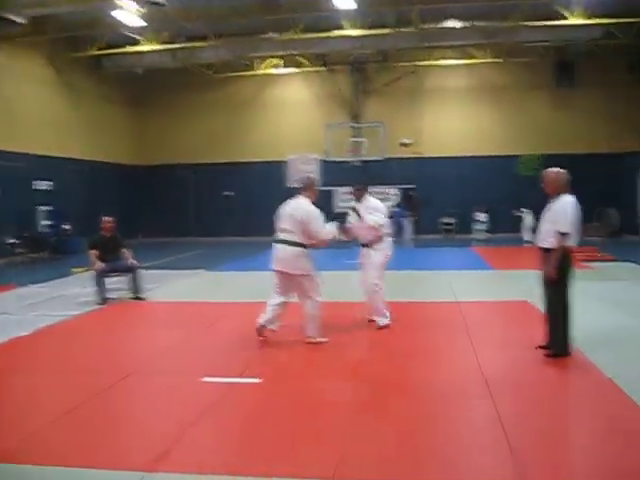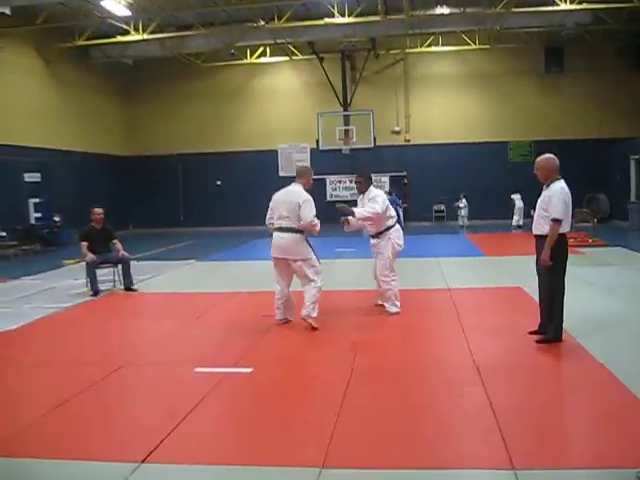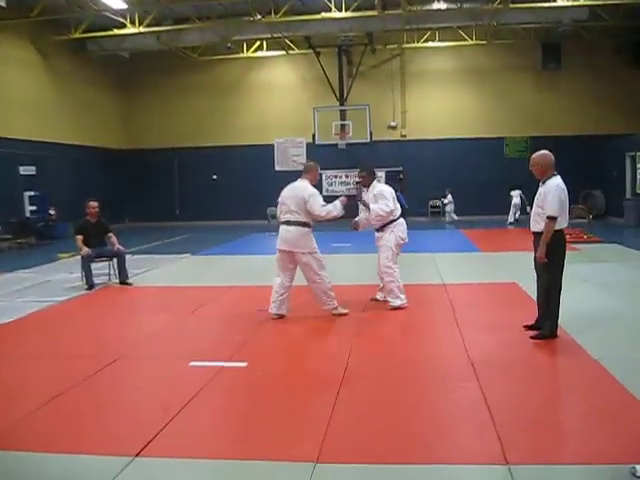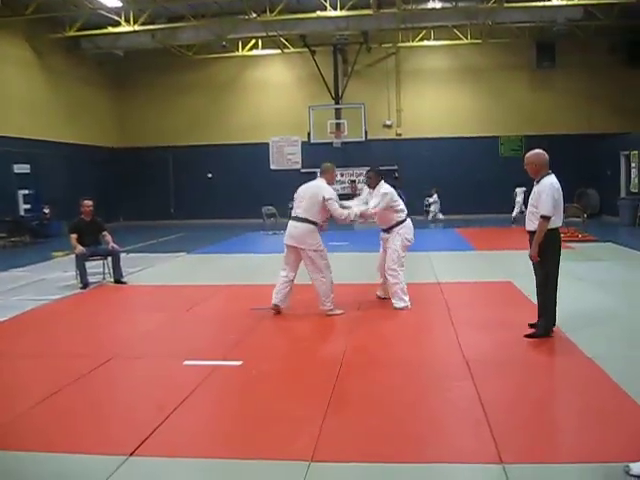
dt=0.3s
person 1, frame 1
left shoulder: (565, 204)
right shoulder: (557, 202)
left elbow: (563, 237)
left wrist: (552, 263)
left hip: (557, 258)
right hip: (551, 257)
left knee: (557, 301)
right knee: (553, 300)
left ankle: (561, 346)
right ankle: (555, 341)
person 1, frame 2
left shoulder: (558, 190)
right shoulder: (550, 187)
left elbow: (556, 223)
left wrist: (547, 250)
left hip: (553, 244)
right hip: (545, 242)
left knee: (553, 287)
right knee: (545, 286)
left ankle: (554, 332)
right ankle: (546, 326)
person 1, frame 3
left shoulder: (553, 186)
right shoulder: (548, 183)
left elbow: (551, 220)
left wrist: (542, 247)
left hip: (551, 241)
right hip: (545, 239)
left knee: (550, 283)
right knee: (543, 282)
left ankle: (549, 328)
right ankle: (542, 321)
person 1, frame 4
left shoulder: (547, 185)
right shoulder: (544, 182)
left elbow: (545, 219)
left wrist: (535, 246)
left hip: (545, 239)
right hip: (543, 238)
left knee: (546, 282)
right knee: (544, 280)
left ankle: (545, 326)
right ankle: (545, 320)
person 2, frame 1
left shoulder: (286, 205)
right shoulder: (311, 211)
right elbow: (322, 237)
right wrist: (333, 228)
left hip: (281, 251)
right hip: (296, 255)
left knee: (280, 293)
right knee: (311, 297)
left ankle: (264, 323)
right ankle: (313, 334)
person 2, frame 2
left shoulder: (278, 194)
right shoulder: (304, 197)
left elbow: (269, 221)
right elbow: (308, 223)
right wrist: (315, 226)
left hip: (278, 240)
right hip: (295, 241)
left knee: (282, 282)
right knee: (313, 279)
left ankle: (282, 315)
right ankle: (309, 314)
person 2, frame 3
left shoulder: (286, 189)
right shoulder: (310, 191)
left elbow: (280, 215)
right elbow: (323, 213)
right wrist: (339, 203)
left hip: (284, 233)
right hip: (301, 235)
left knee: (283, 275)
right knee: (318, 274)
left ankle: (276, 310)
right ankle: (333, 307)
person 2, frame 4
left shoulder: (304, 187)
right shoulder: (327, 190)
right elbow: (339, 215)
right wrist: (354, 212)
left hip: (293, 229)
right hip: (308, 233)
left knee: (288, 270)
right knee: (321, 272)
left ankle: (277, 302)
right ankle: (329, 307)
person 3, frame 1
left shoulder: (375, 205)
right shoulder: (356, 208)
left elbow: (379, 223)
right elbow: (353, 228)
left wrist: (361, 216)
right wrist: (348, 229)
left hip: (379, 247)
right hip: (366, 248)
left knee: (373, 283)
right knee: (369, 282)
left ankle: (382, 319)
right ankle: (376, 314)
person 3, frame 2
left shoulder: (377, 196)
right shoulder: (362, 198)
left elbow: (373, 212)
right elbow: (360, 219)
left wrist: (351, 211)
right wrist: (348, 221)
left hip: (390, 236)
right hip: (379, 238)
left knee: (385, 273)
right knee: (380, 272)
left ankle: (393, 307)
right ankle: (385, 300)
person 3, frame 3
left shoulder: (383, 190)
right shoulder: (366, 193)
left elbow: (386, 209)
right elbow: (367, 216)
left wrist: (367, 206)
right wrist: (358, 222)
left hip: (393, 229)
right hip: (383, 231)
left knee: (387, 265)
right knee: (383, 265)
left ankle: (398, 300)
right ankle: (383, 294)
person 3, frame 4
left shoulder: (385, 192)
right shoulder: (370, 191)
left elbow: (371, 211)
right elbow: (359, 203)
left hip: (400, 230)
right hip: (388, 232)
left knee: (393, 267)
right knee: (383, 264)
left ankle: (401, 302)
right ankle: (385, 291)
